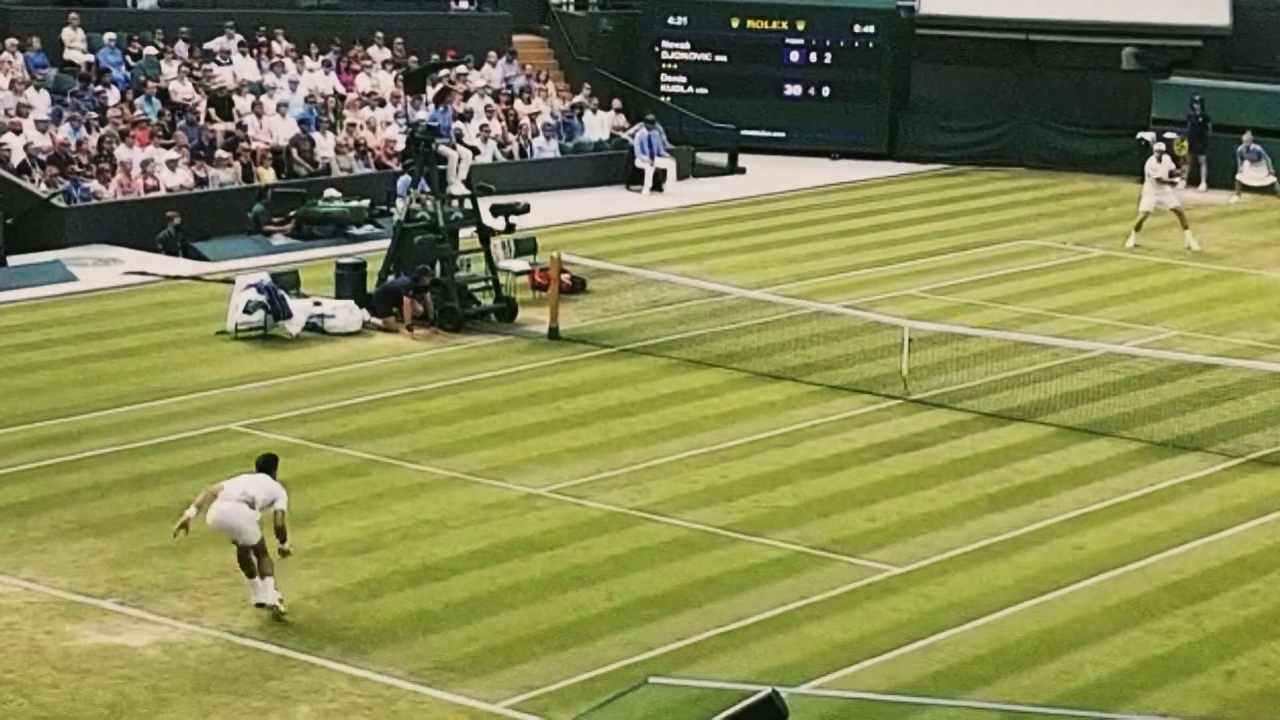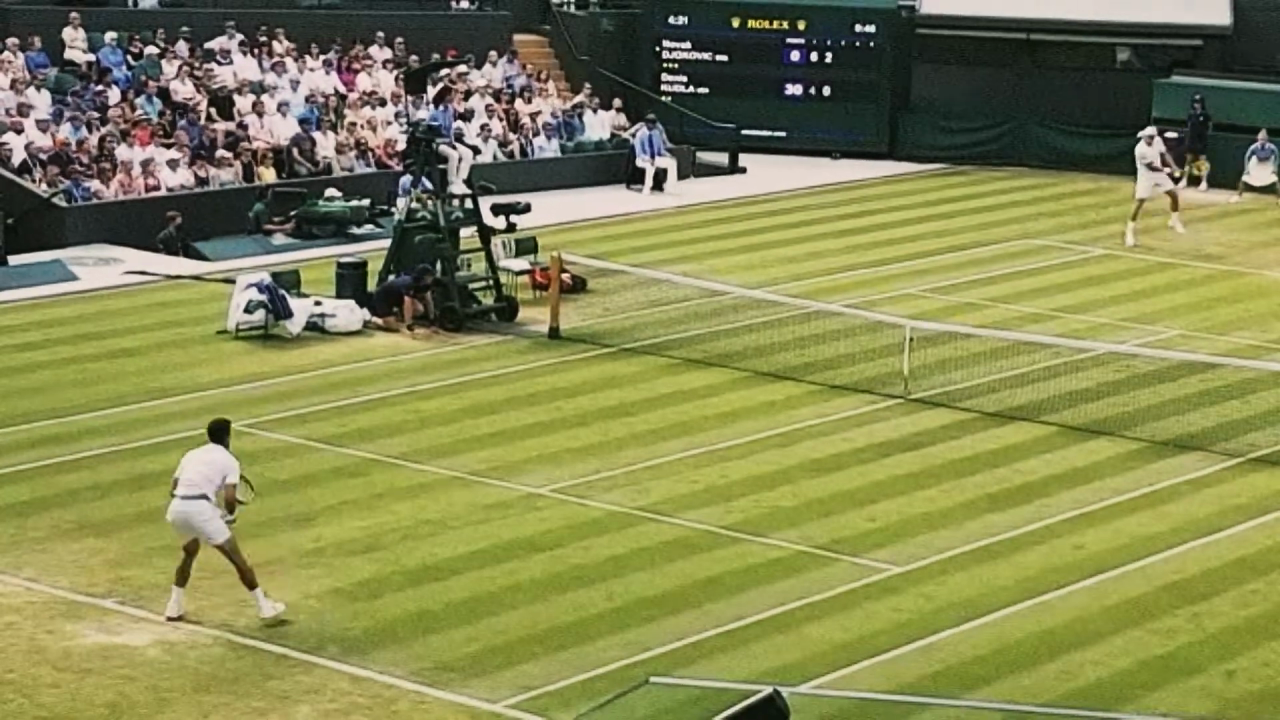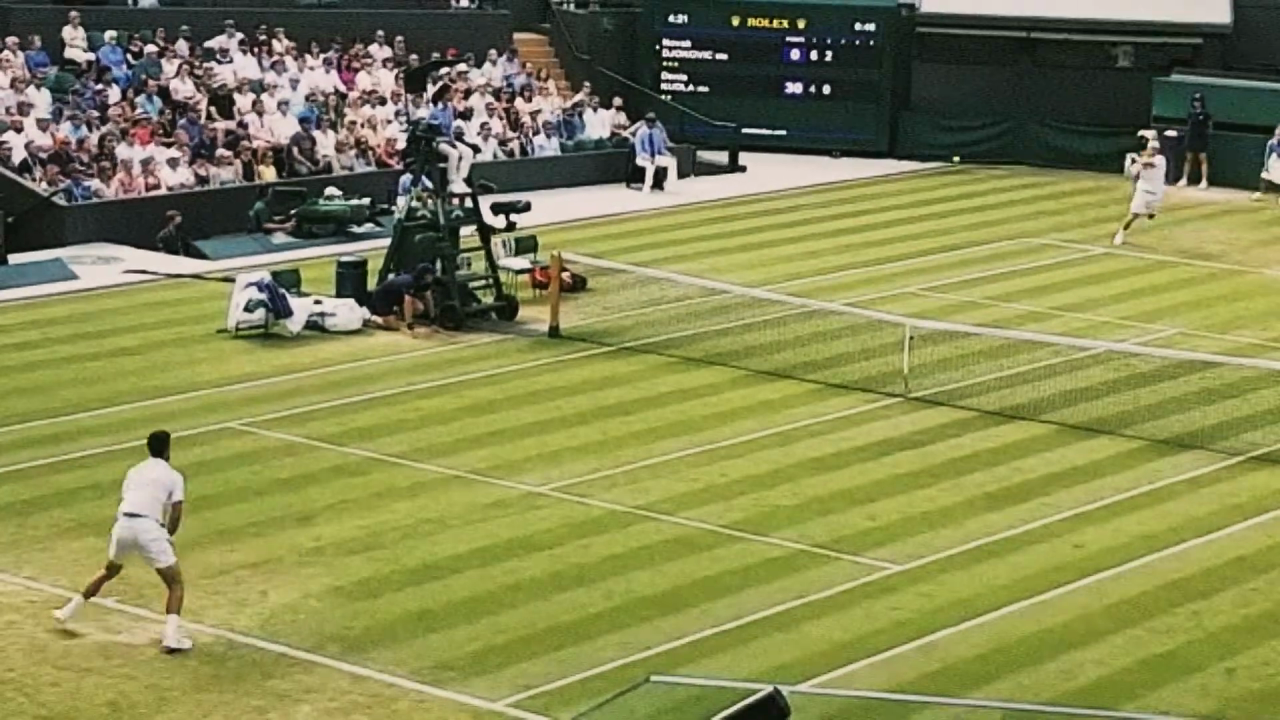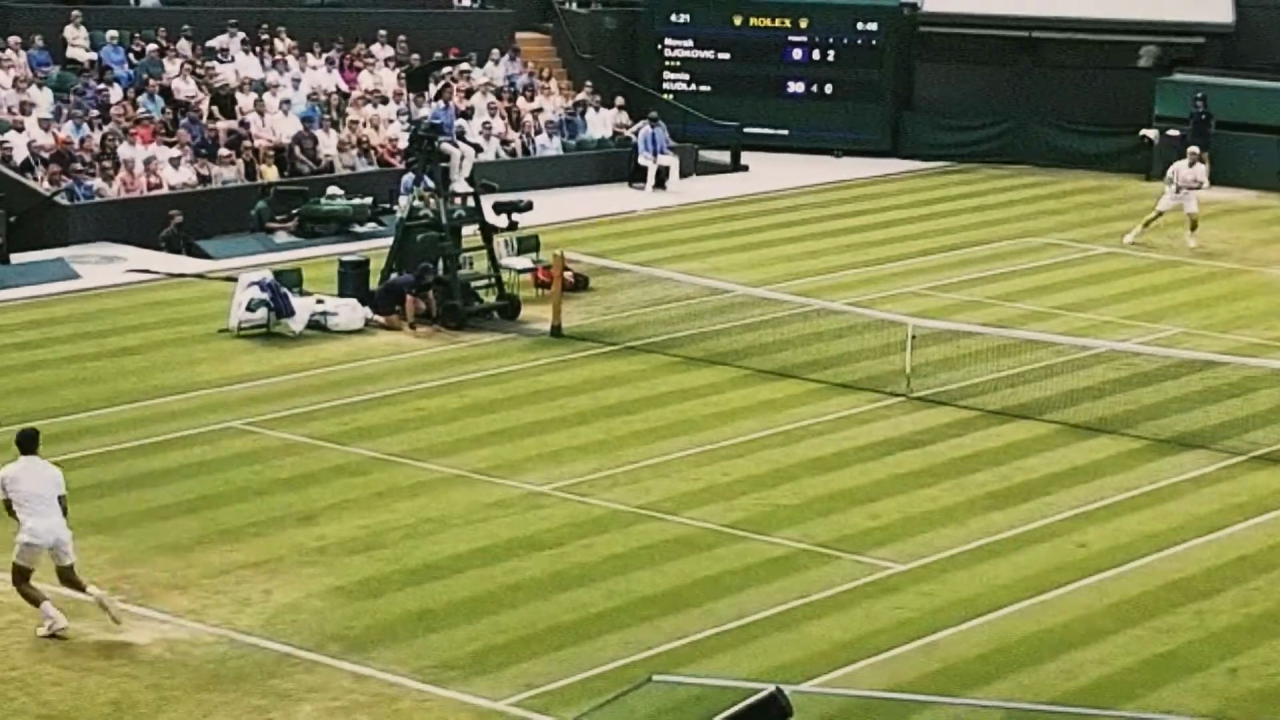
dt=0.3s
person 1, frame 1
left shoulder: (241, 479)
right shoulder: (278, 489)
left elbow: (210, 491)
right elbow: (279, 524)
left wrist: (190, 513)
right wrist: (284, 545)
left hip: (216, 512)
right hip: (240, 514)
left knee: (244, 546)
right knee: (262, 554)
left ankle: (260, 593)
right ankle: (270, 596)
person 1, frame 2
left shoulder: (190, 455)
right shoulder: (229, 462)
left elbow: (173, 488)
right elbow: (229, 496)
right wrist: (230, 516)
left hip: (176, 509)
right hip: (200, 510)
left knee: (190, 552)
right knee: (236, 558)
left ankle: (174, 607)
right ankle: (264, 605)
person 1, frame 3
left shoulder: (133, 471)
right shoulder: (175, 477)
right elbow: (177, 514)
right wrist: (167, 537)
left hip: (123, 527)
right hip: (149, 532)
left knee: (108, 573)
right knee: (176, 584)
left ankle: (68, 612)
right ankle: (172, 636)
person 1, frame 4
left shoulder: (5, 473)
right shoulder: (52, 470)
left elbow: (9, 509)
left hip: (34, 533)
right hip: (58, 529)
left knee: (19, 580)
right knee: (69, 579)
left ankle: (56, 620)
right ankle: (97, 594)
